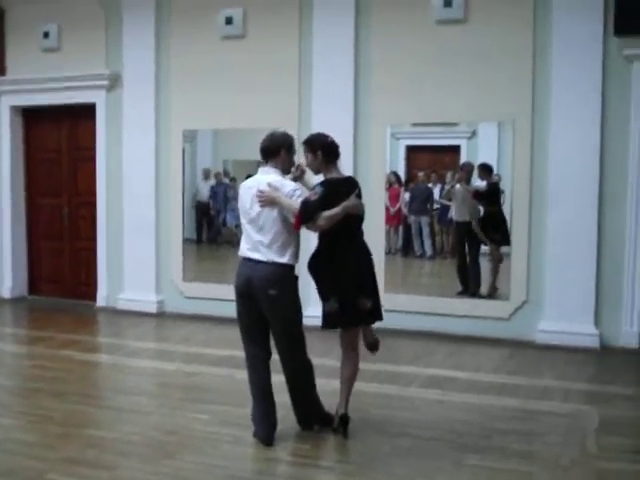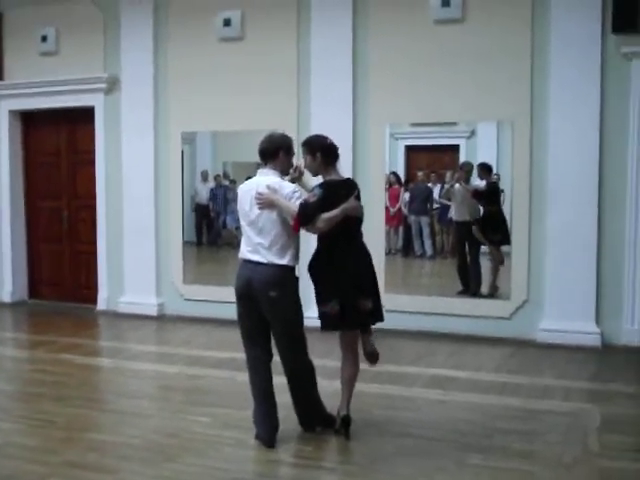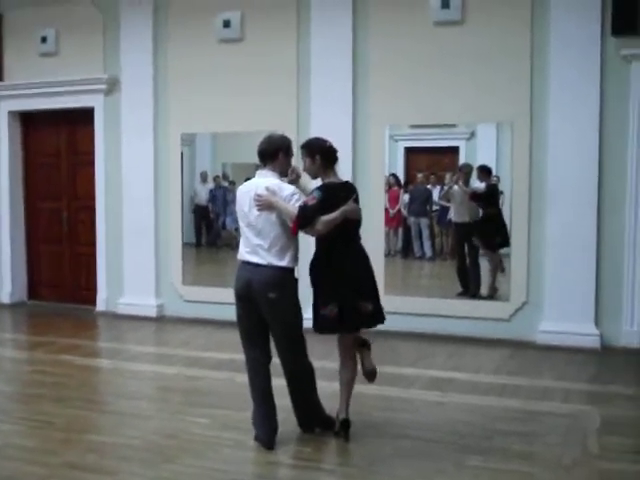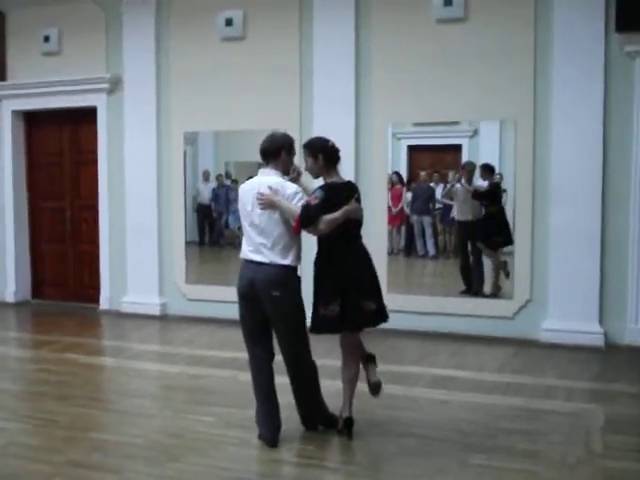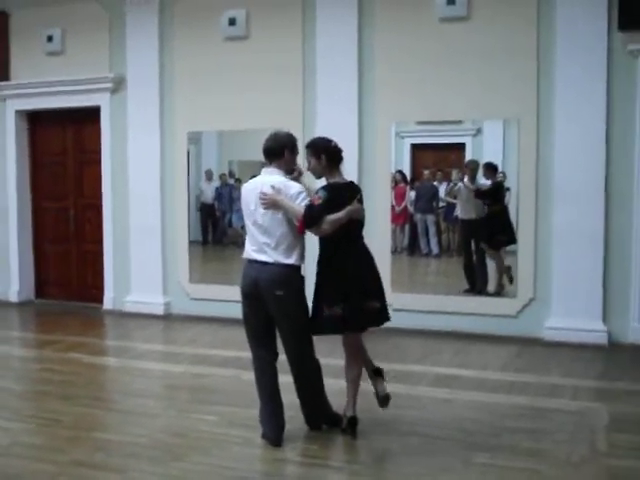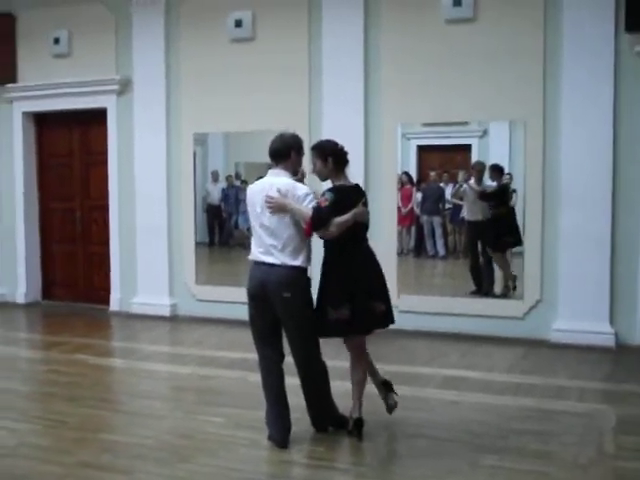
dt=0.1s
person 1, frame 1
left shoulder: (245, 187)
right shoulder: (287, 187)
right elbow: (317, 222)
right wrist: (346, 206)
left hip: (245, 271)
right hip: (275, 275)
left knee: (256, 352)
right knee: (292, 351)
left ankle: (263, 426)
right ankle: (310, 415)
person 1, frame 2
left shoulder: (244, 189)
right shoulder: (285, 189)
right elbow: (316, 224)
right wrist: (346, 208)
left hip: (245, 273)
right hip: (275, 277)
left knee: (256, 354)
right knee: (293, 352)
left ankle: (265, 428)
right ankle: (312, 416)
person 1, frame 3
left shoulder: (243, 190)
right shoulder: (285, 191)
right elbow: (315, 227)
right wrist: (343, 211)
left hip: (245, 275)
right hip: (274, 278)
left knee: (255, 355)
right knee: (293, 354)
left ankle: (264, 429)
right ankle: (311, 418)
person 1, frame 4
left shoulder: (245, 189)
right shoulder: (287, 190)
right elbow: (318, 226)
right wrist: (346, 211)
left hip: (247, 273)
right hip: (277, 277)
left knee: (258, 354)
right knee: (296, 352)
left ankle: (267, 428)
right ankle: (314, 416)
person 1, frame 5
left shoulder: (248, 189)
right shoulder: (291, 190)
right elbow: (320, 227)
right wrist: (349, 211)
left hip: (251, 273)
right hip: (281, 276)
left knee: (262, 353)
right knee: (300, 351)
left ankle: (271, 427)
right ankle: (318, 415)
person 1, frame 6
left shoulder: (253, 190)
right shoulder: (298, 191)
right elbow: (326, 229)
right wrist: (355, 215)
left hip: (257, 275)
right hip: (288, 278)
left knee: (268, 355)
right knee: (306, 353)
left ankle: (277, 429)
right ankle: (324, 417)
person 2, frame 1
left shoulder: (327, 187)
right shoulder: (351, 184)
left elbow: (304, 215)
left wrist: (278, 198)
left hip: (336, 267)
right hip: (356, 263)
right knee: (348, 343)
right ankle: (342, 410)
person 2, frame 2
left shoulder: (326, 189)
right shoulder: (349, 186)
left elbow: (303, 217)
left wrist: (276, 200)
left hip: (336, 269)
right hip: (355, 266)
right knee: (348, 345)
right ankle: (346, 403)
person 2, frame 3
left shoulder: (324, 192)
right shoulder: (348, 189)
left elbow: (302, 220)
left wrist: (275, 202)
left hip: (334, 271)
right hip: (354, 268)
right knee: (345, 346)
person 2, frame 4
left shoulder: (327, 192)
right shoulder: (349, 188)
left elbow: (305, 219)
left wrist: (277, 201)
left hip: (337, 272)
right hip: (356, 268)
right knee: (348, 345)
right ankle: (346, 413)
person 2, frame 5
left shoulder: (329, 192)
right shoulder: (352, 189)
left elbow: (308, 219)
left wrist: (280, 201)
left hip: (339, 272)
right hip: (358, 268)
right knee: (351, 343)
person 2, frame 6
left shoulder: (335, 194)
right shoulder: (356, 192)
left elbow: (316, 221)
left wrist: (287, 205)
left hip: (344, 275)
right hip: (363, 271)
left knee: (354, 345)
right knee: (355, 345)
person 3, frame 1
right shoulder: (456, 188)
right wrist: (455, 183)
left hip: (473, 224)
right hip: (459, 225)
left knee: (473, 258)
right knee: (460, 258)
left ankle: (474, 288)
right ankle: (465, 286)
person 3, frame 2
right shoulder: (455, 188)
right wrist: (454, 182)
left hip: (473, 224)
right hip: (459, 224)
left knee: (474, 257)
right knee: (461, 257)
left ankle: (475, 287)
right ankle: (466, 286)
person 3, frame 3
right shoulder: (453, 189)
right elbow: (442, 197)
right wrist: (452, 184)
left hip: (472, 226)
right hip: (458, 226)
left knee: (473, 258)
right knee: (460, 259)
left ankle: (474, 289)
right ankle: (465, 287)
person 3, frame 4
right shoulder: (456, 187)
right elbow: (444, 195)
right wrist: (454, 182)
left hip: (476, 224)
right hip: (461, 224)
left knee: (476, 257)
right knee: (463, 257)
left ankle: (478, 287)
right ankle: (469, 285)
person 3, frame 5
right shoulder: (460, 186)
right elbow: (448, 194)
left hip: (479, 222)
right hip: (465, 223)
left knee: (480, 255)
right knee: (467, 256)
left ankle: (481, 286)
right ankle: (472, 284)
person 3, frame 6
right shoulder: (466, 187)
right elbow: (454, 196)
right wrist: (462, 183)
left hip: (486, 224)
right hip: (471, 224)
left knee: (487, 257)
right knee: (473, 257)
left ankle: (488, 287)
right ankle: (479, 286)
person 4, frame 1
left shoulder: (493, 186)
right shoulder: (491, 185)
left elbow: (478, 195)
right elbow: (483, 199)
left hip: (494, 221)
right hip: (490, 220)
person 4, frame 2
left shoulder: (492, 186)
right shoulder: (490, 185)
left elbow: (478, 195)
right elbow: (482, 198)
left hip: (494, 221)
right hip: (489, 219)
person 4, frame 3
left shoulder: (492, 188)
right shoulder: (489, 188)
left elbow: (476, 196)
right elbow: (482, 202)
left hip: (493, 223)
right hip: (488, 222)
person 4, frame 4
left shoulder: (494, 186)
right shoulder: (492, 186)
left elbow: (478, 195)
right elbow: (484, 199)
left wrist: (464, 184)
left hip: (495, 222)
right hip: (490, 221)
left knee: (487, 249)
right knee: (489, 250)
person 4, frame 5
left shoulder: (496, 186)
right shoulder: (495, 185)
left elbow: (481, 194)
left wrist: (466, 184)
left hip: (497, 221)
right hip: (493, 220)
left knee: (492, 251)
right knee: (494, 252)
person 4, frame 6
left shoulder: (502, 188)
right shoulder: (501, 187)
left elbow: (485, 196)
left wrist: (471, 185)
left hip: (503, 223)
right hip: (499, 223)
left knee: (497, 254)
right knee: (500, 254)
left ankle: (508, 282)
right ankle: (507, 284)
